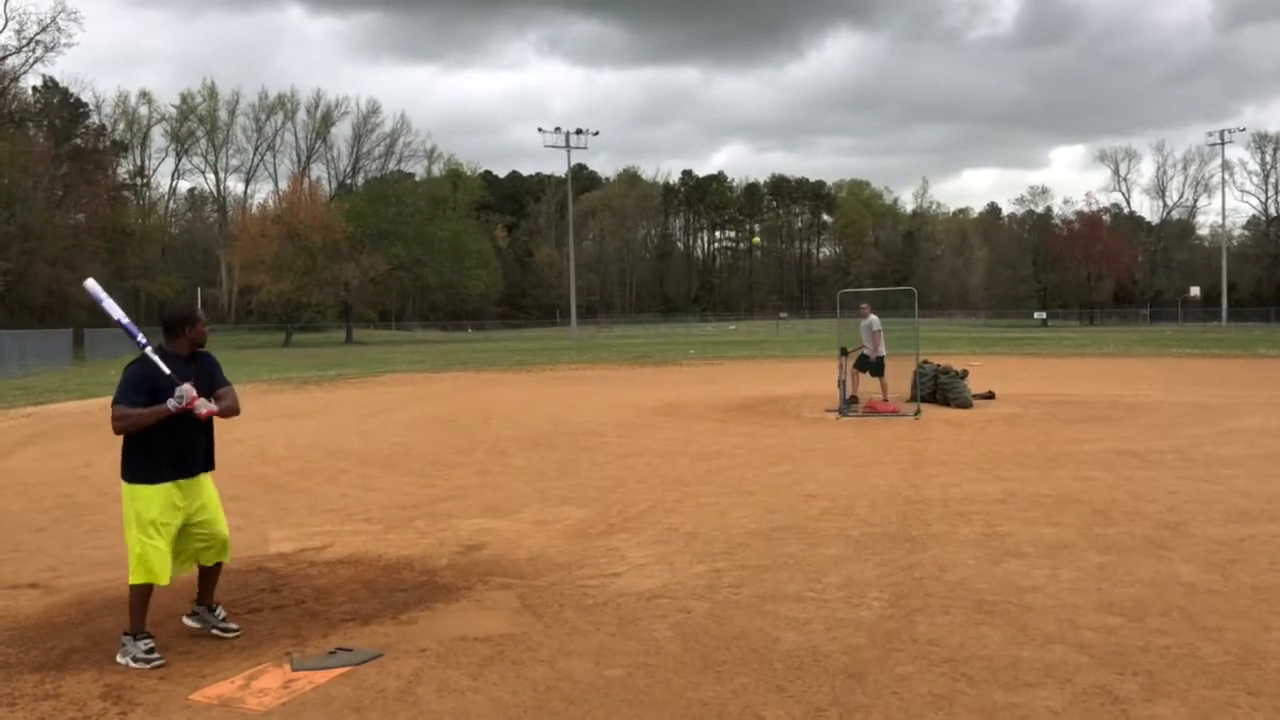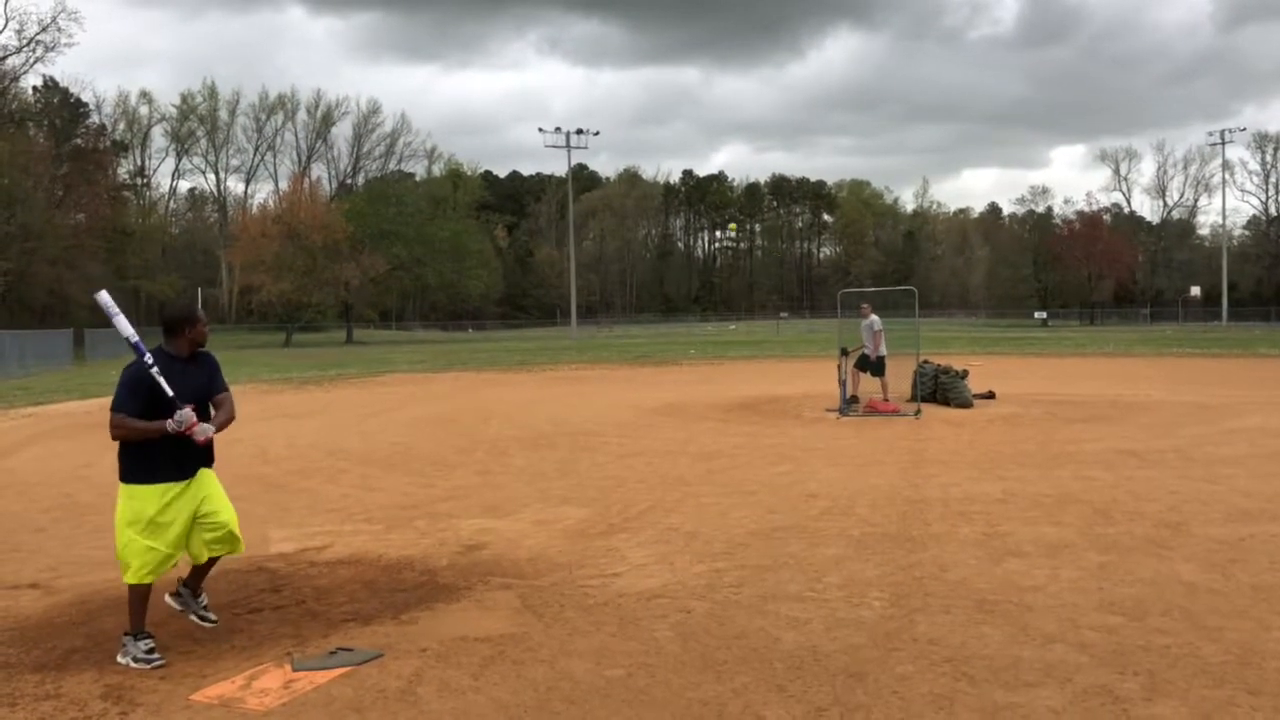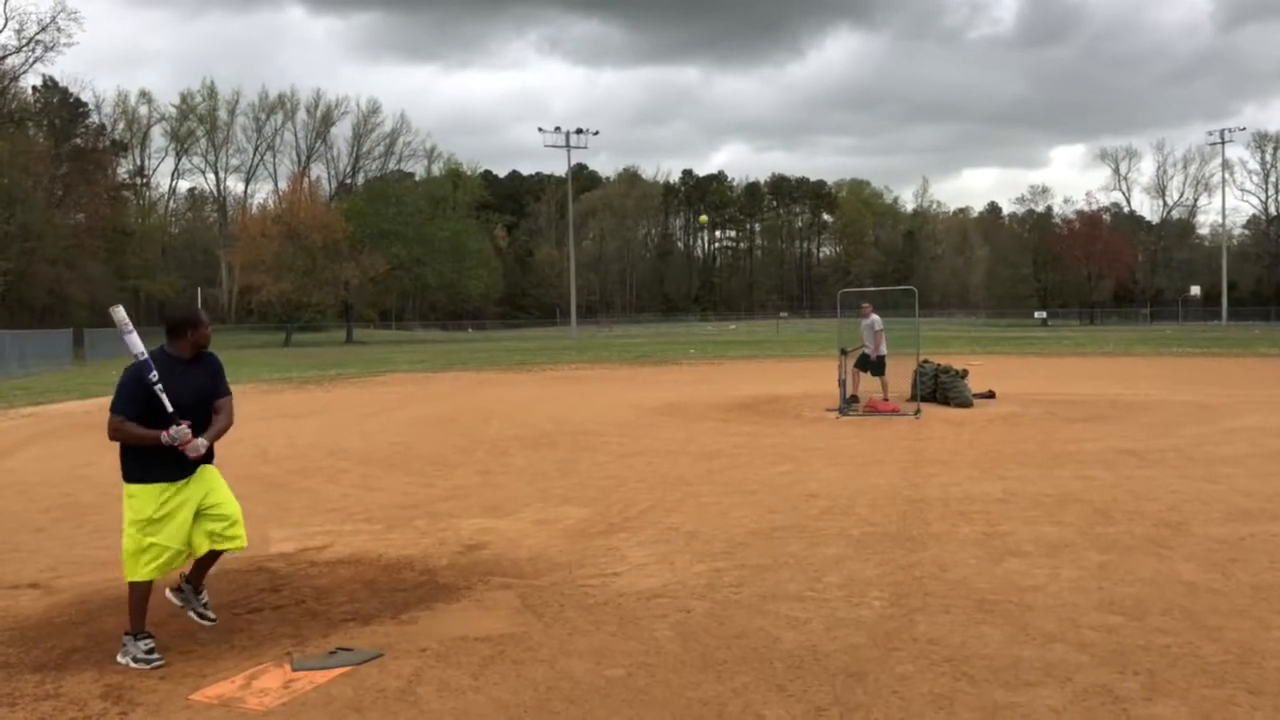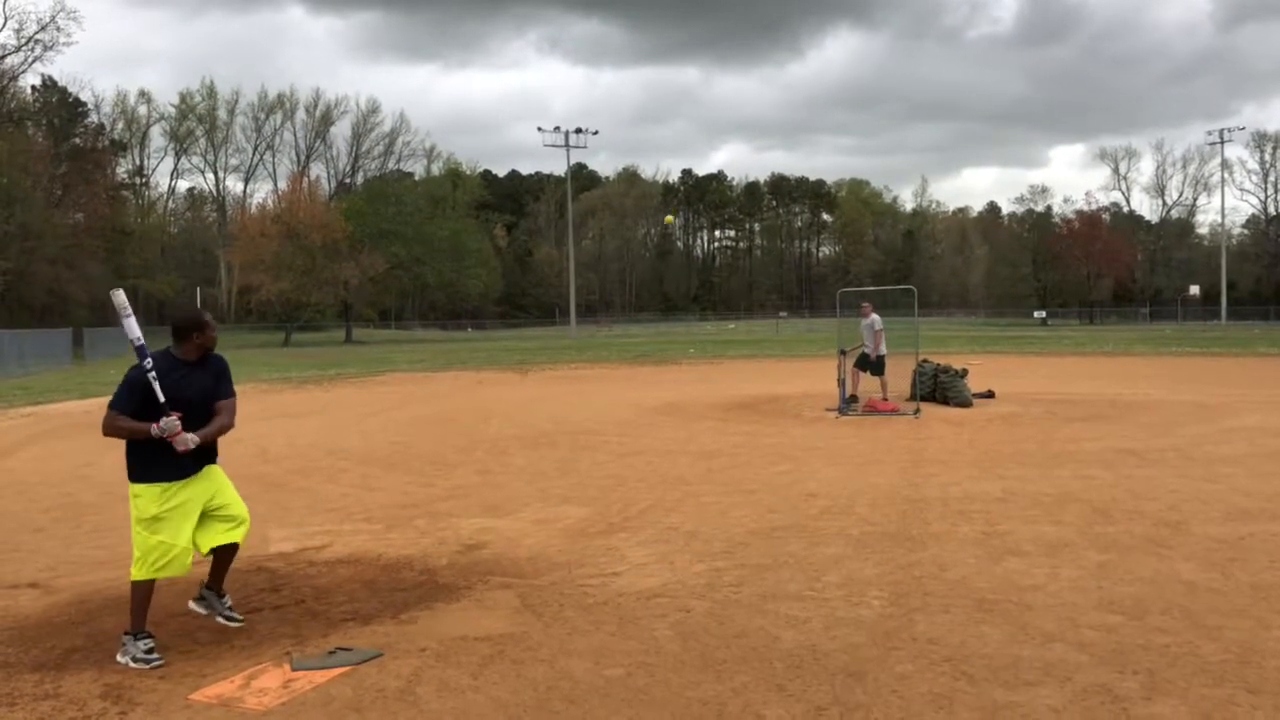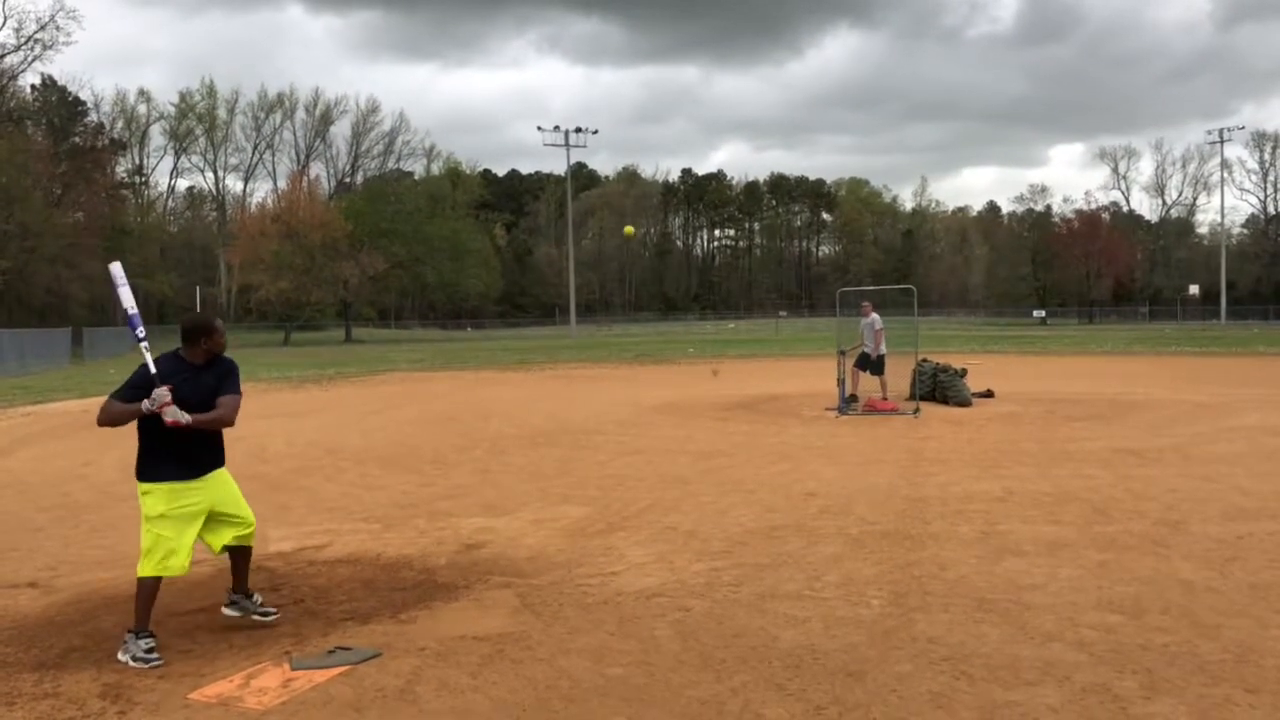
dt=0.1s
person 1, frame 1
left shoulder: (205, 363)
right shoulder: (143, 370)
left elbow: (233, 404)
right elbow: (119, 422)
left wrist: (212, 407)
right wrist: (170, 405)
left hip: (195, 475)
right hip: (150, 480)
left knee: (215, 540)
right knee: (148, 559)
left ankle: (204, 609)
right ankle: (134, 638)
person 1, frame 2
left shoulder: (206, 363)
right shoulder: (142, 371)
left elbow: (227, 408)
right elbow: (118, 428)
left wrist: (209, 428)
right wrist: (170, 427)
left hip: (196, 471)
right hip: (149, 481)
left knee: (224, 526)
right knee: (145, 558)
left ankle: (188, 591)
right ankle: (135, 638)
person 1, frame 3
left shoulder: (210, 364)
right shoulder: (142, 373)
left elbow: (226, 413)
right elbow: (115, 430)
left wrist: (204, 440)
right wrist: (166, 437)
left hip: (197, 469)
right hip: (151, 481)
left knee: (229, 520)
right knee: (147, 558)
left ankle: (189, 588)
right ankle: (135, 639)
person 1, frame 4
left shoulder: (216, 365)
right shoulder: (146, 373)
left elbow: (227, 418)
right elbow: (110, 426)
left wrist: (197, 437)
right wrist: (158, 430)
left hip: (202, 469)
right hip: (156, 480)
left knee: (234, 520)
right knee: (151, 557)
left ankle: (211, 594)
right ankle: (136, 637)
person 1, frame 5
left shoulder: (225, 368)
right shoulder: (153, 372)
left elbow: (228, 414)
right elbow: (105, 416)
left wrist: (187, 419)
right wrist: (146, 406)
left hip: (210, 471)
right hip: (164, 480)
left knee: (242, 524)
right knee: (158, 555)
left ankle: (240, 597)
right ankle: (137, 637)
